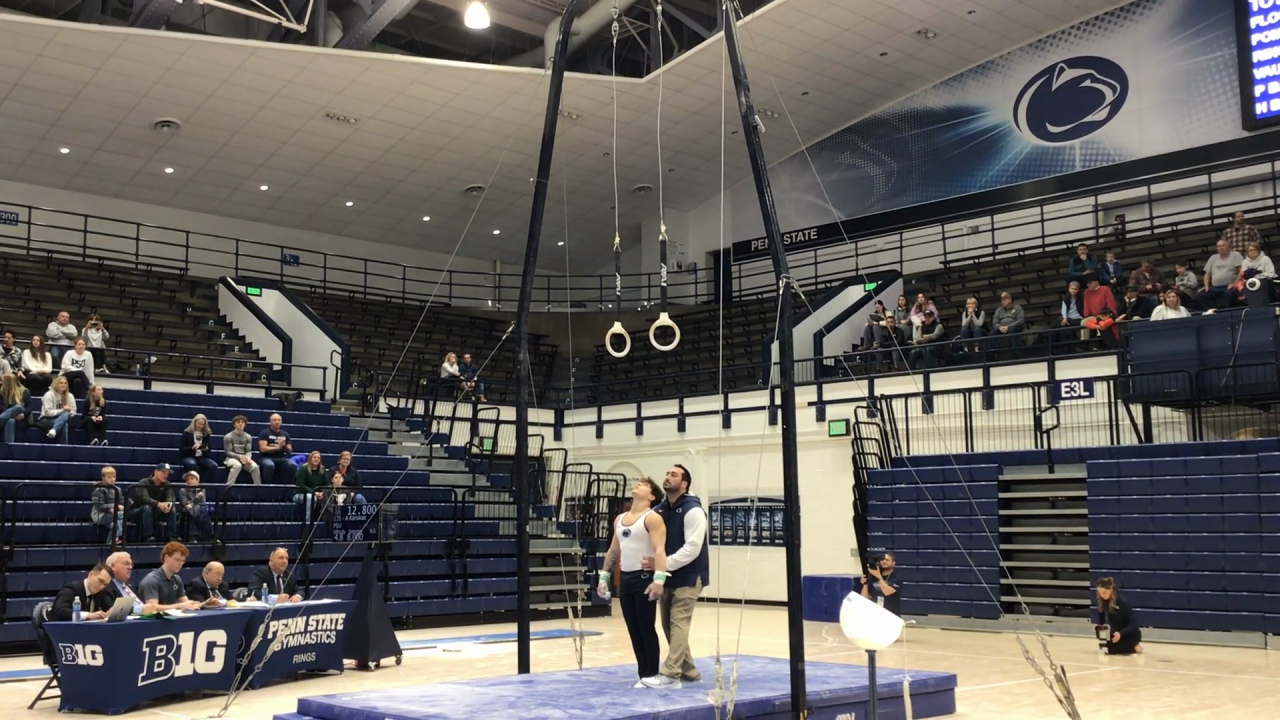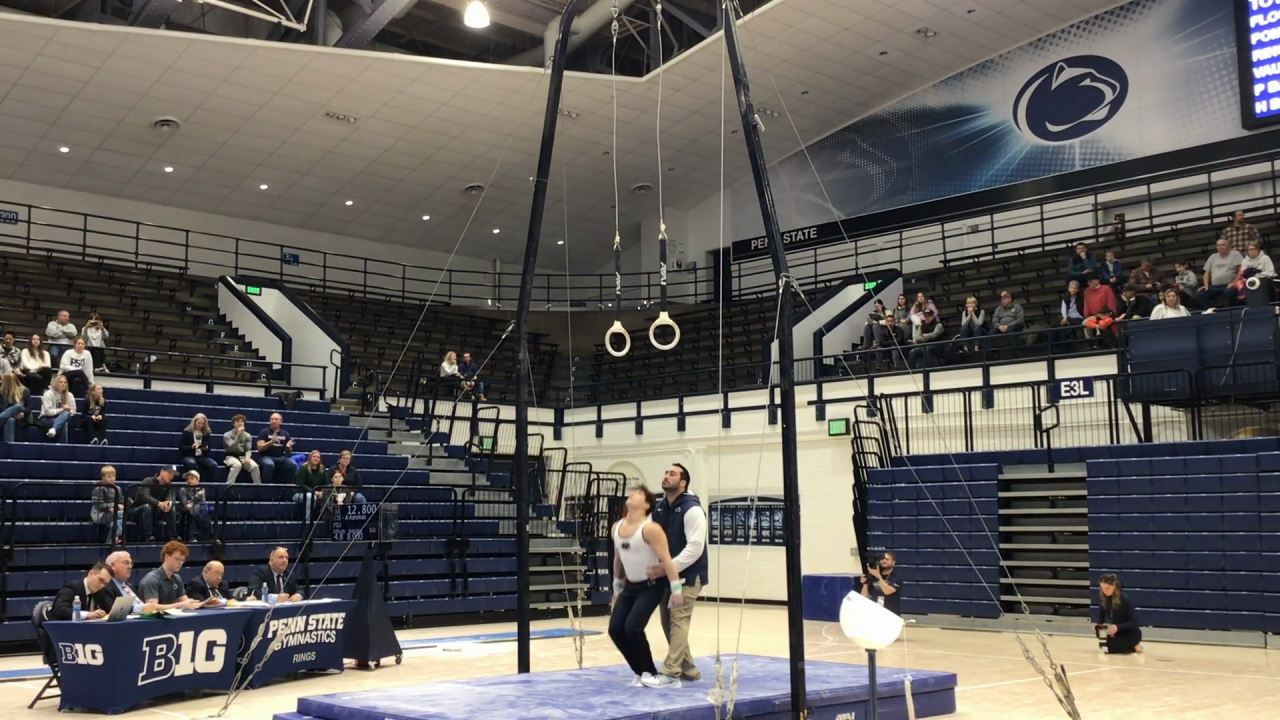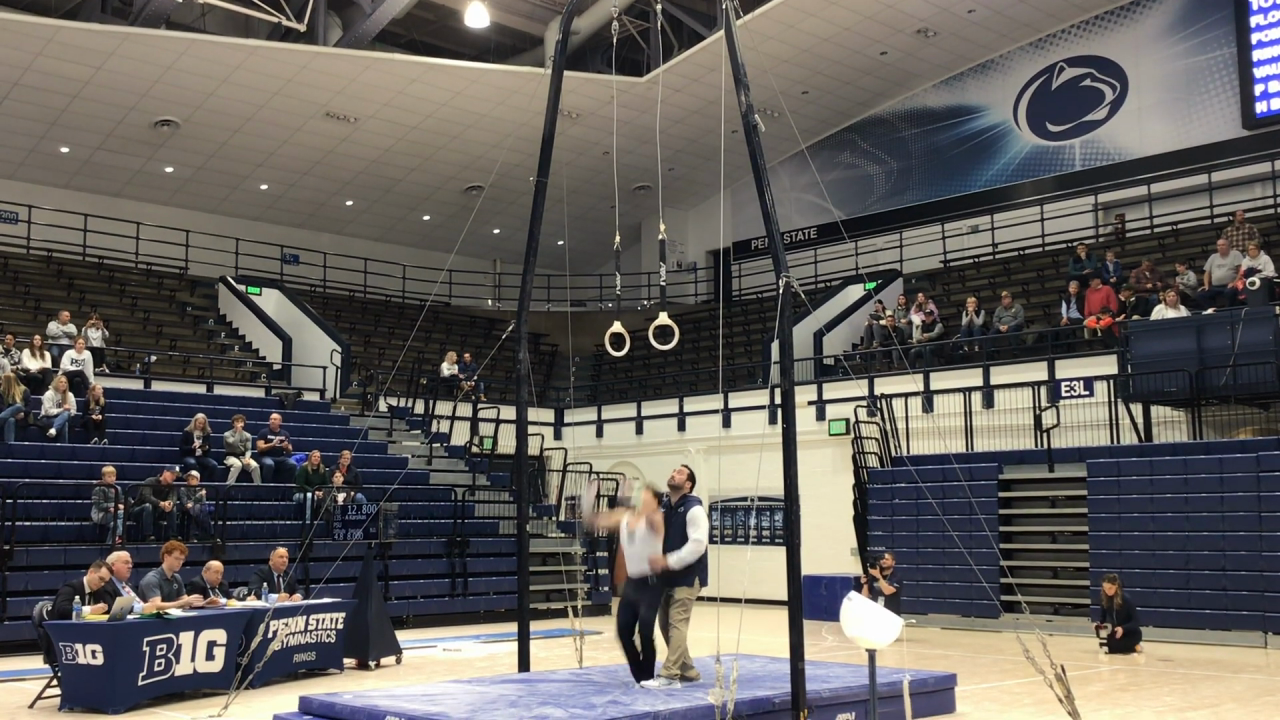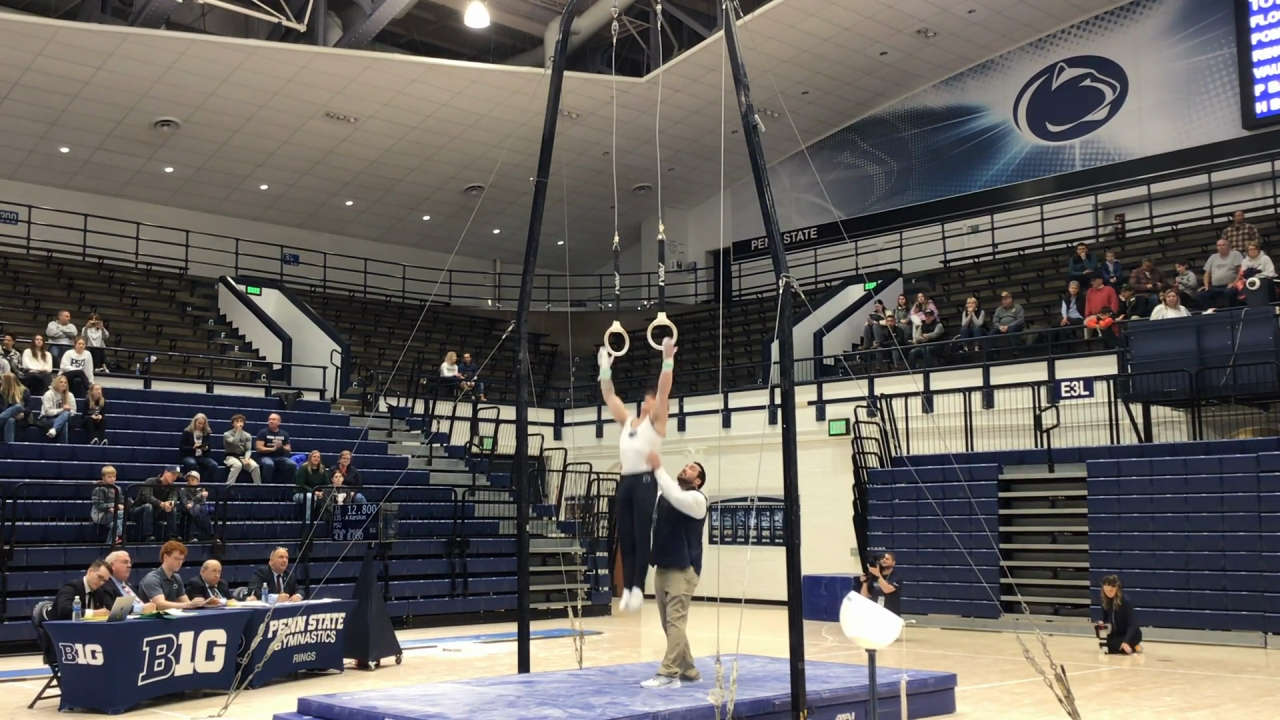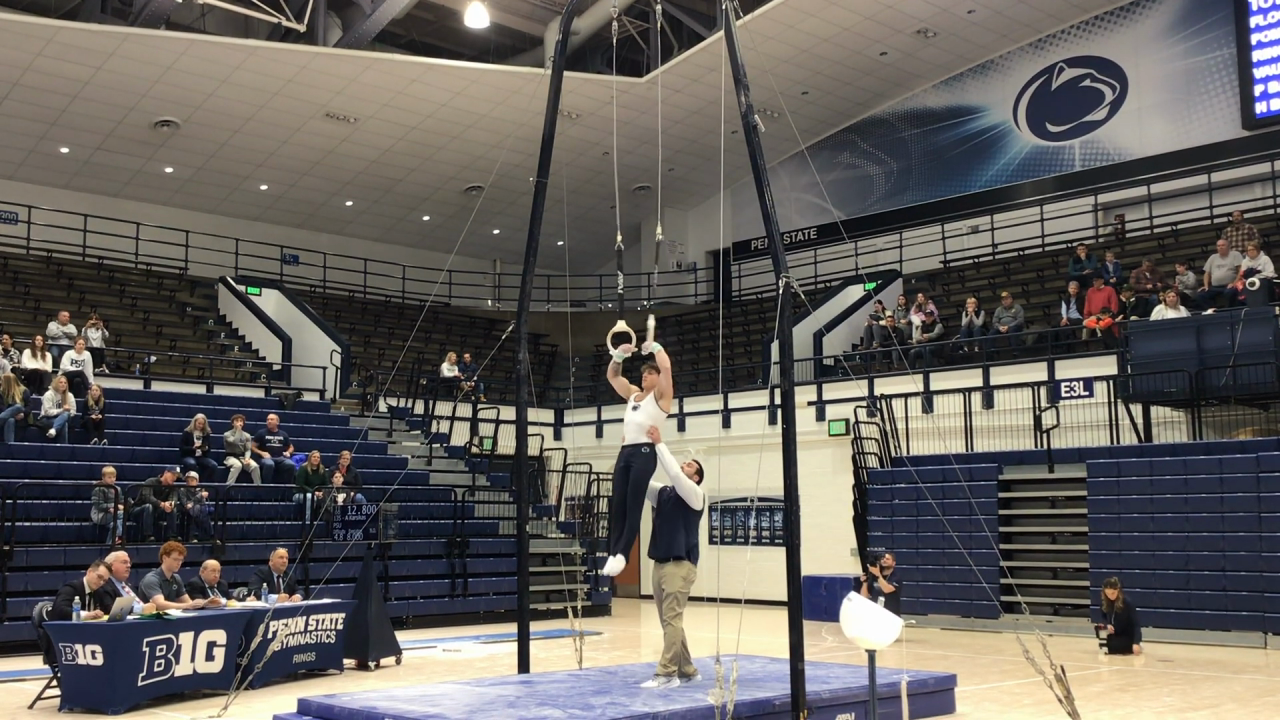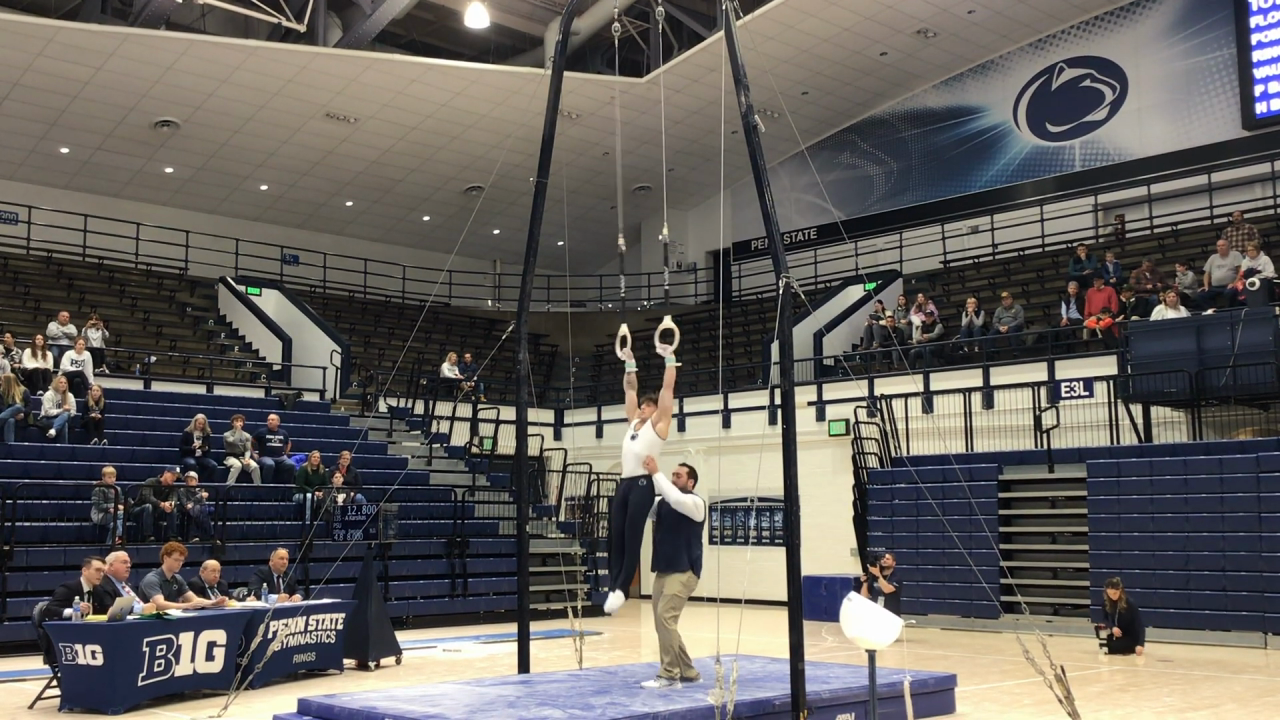
dt=0.3s
person 1, frame 1
left shoulder: (652, 518)
right shoulder: (620, 519)
left elbow: (659, 550)
right elbow: (613, 552)
left wrist: (658, 580)
right wrist: (603, 578)
left hip: (645, 577)
right hip: (626, 578)
left knee: (646, 628)
right knee: (634, 630)
left ankle: (652, 676)
right ankle: (644, 676)
person 1, frame 2
left shoulder: (650, 529)
right shoulder: (617, 528)
left elbow: (666, 559)
left wrist: (676, 588)
right wrist: (617, 585)
left hip: (651, 585)
right hip: (631, 586)
left knee: (632, 628)
right knee: (616, 629)
left ankle: (649, 673)
right ankle: (641, 672)
person 1, frame 3
left shoulder: (654, 521)
right shoulder: (623, 519)
left elbow: (651, 516)
right elbow: (596, 524)
left wrist: (642, 499)
right wrist: (588, 506)
left hip: (650, 584)
right hip: (631, 584)
left knee: (645, 631)
right knee: (623, 633)
left ankle: (648, 678)
right ankle: (639, 677)
person 1, frame 4
left shoulder: (657, 420)
right shoulder: (627, 420)
left elbow: (663, 390)
right elbow: (609, 396)
left wrist: (668, 360)
right wrist: (605, 368)
left hip: (645, 481)
right hip: (625, 482)
left knee: (641, 533)
right knee: (625, 537)
left ankle: (638, 586)
right ankle: (629, 586)
person 1, frame 5
left shoulder: (661, 395)
right shoulder: (633, 395)
left elbow: (667, 369)
right elbow: (612, 376)
left wrist: (655, 347)
right wrist: (619, 355)
left hip: (645, 452)
right hip: (626, 453)
left knee: (633, 505)
right knee: (617, 506)
left ankle: (621, 554)
right ankle: (612, 553)
person 1, frame 6
left shoulder: (659, 423)
right shoulder: (634, 421)
left elbow: (668, 387)
right elbow: (630, 389)
left wrist: (670, 358)
right wrist: (629, 363)
left hip: (642, 485)
right hip: (623, 485)
left knee: (632, 539)
right knee: (615, 538)
left ankle: (621, 589)
right ankle: (614, 586)
person 2, frame 1
left shoulder: (692, 510)
right shoulder: (660, 509)
left elbow: (692, 548)
left wrist: (663, 563)
right wrist: (641, 559)
left hip: (688, 577)
right hip: (667, 578)
left knee: (678, 624)
right knee: (669, 626)
left ankle: (670, 674)
right ankle: (688, 670)
person 2, frame 2
left shoulder: (692, 510)
right shoulder: (659, 508)
left elbow: (695, 548)
right wrist: (651, 564)
left hip: (687, 576)
left knee: (678, 623)
right knee: (669, 624)
left ankle: (670, 673)
right ankle: (688, 670)
person 2, frame 3
left shoulder: (695, 509)
right shoulder: (662, 508)
left elbow: (698, 545)
left wrist: (669, 561)
right wrist: (653, 557)
left hip: (688, 578)
right hip: (667, 577)
left knee: (677, 624)
right knee: (666, 626)
left ankle: (670, 675)
right ankle: (687, 671)
person 2, frame 4
left shoulder: (695, 499)
right shoulder: (664, 495)
left elbow: (678, 497)
left wrist: (658, 469)
left hip: (683, 569)
right hip: (662, 567)
left knee: (675, 621)
right knee: (670, 623)
left ankle: (668, 674)
right ankle: (688, 670)
person 2, frame 5
left shoulder: (694, 494)
right shoulder: (662, 492)
left elbow: (675, 475)
left wrist: (659, 444)
left hip: (680, 564)
right hip: (660, 563)
left knee: (672, 619)
right knee: (669, 620)
left ankle: (667, 673)
right ankle: (686, 670)
person 2, frame 6
left shoulder: (695, 503)
right shoulder: (661, 504)
left elbow: (675, 498)
left wrist: (656, 473)
left hip: (683, 572)
right hip: (663, 572)
left knee: (665, 619)
right knee: (663, 624)
left ankle: (668, 676)
right ankle: (688, 672)
